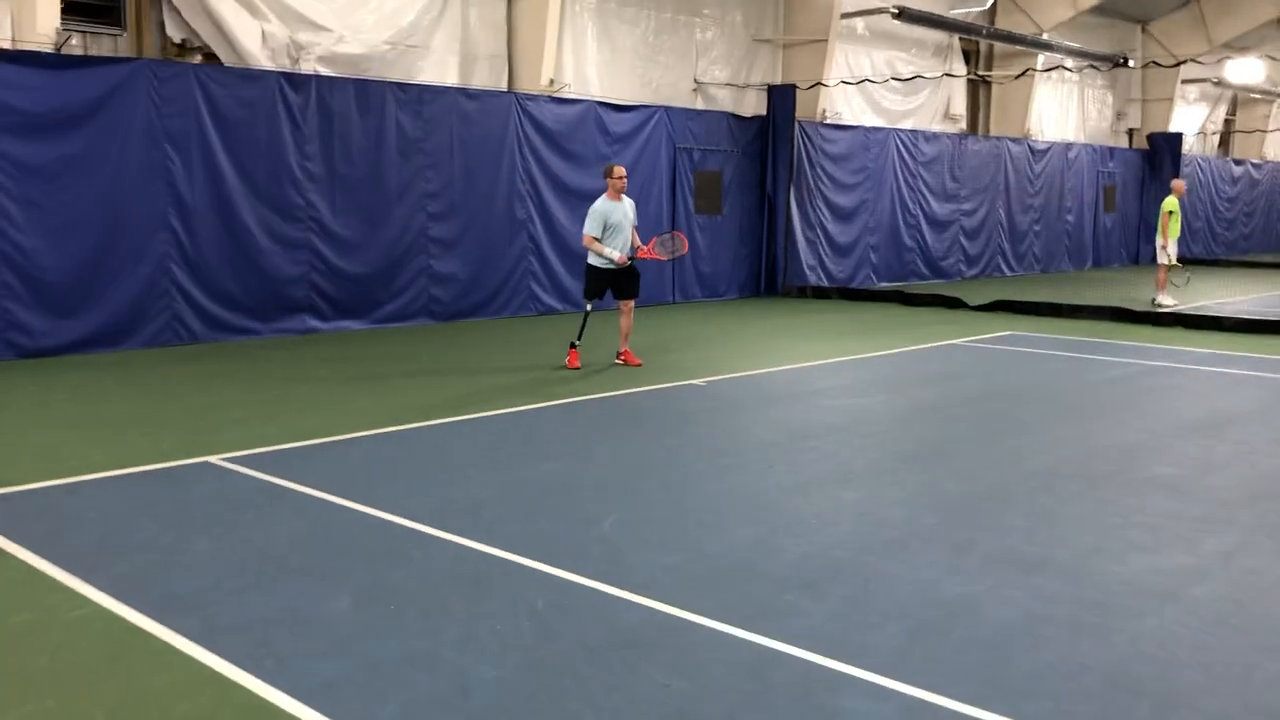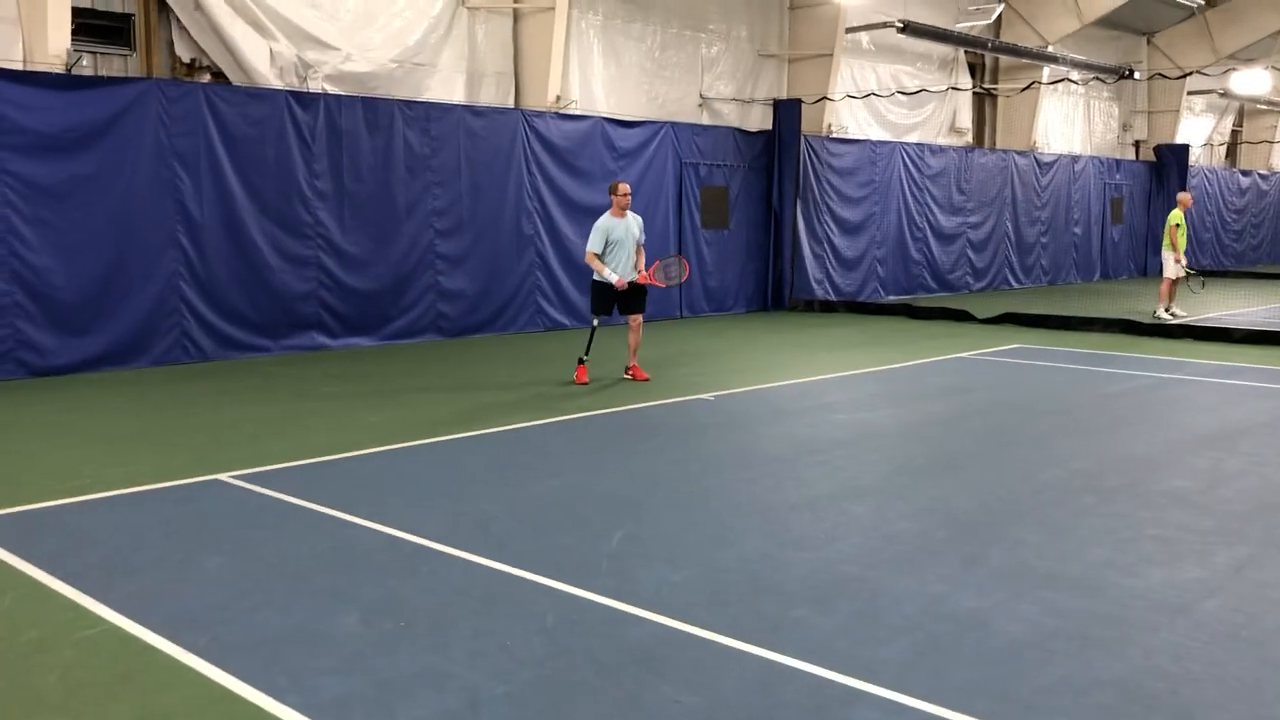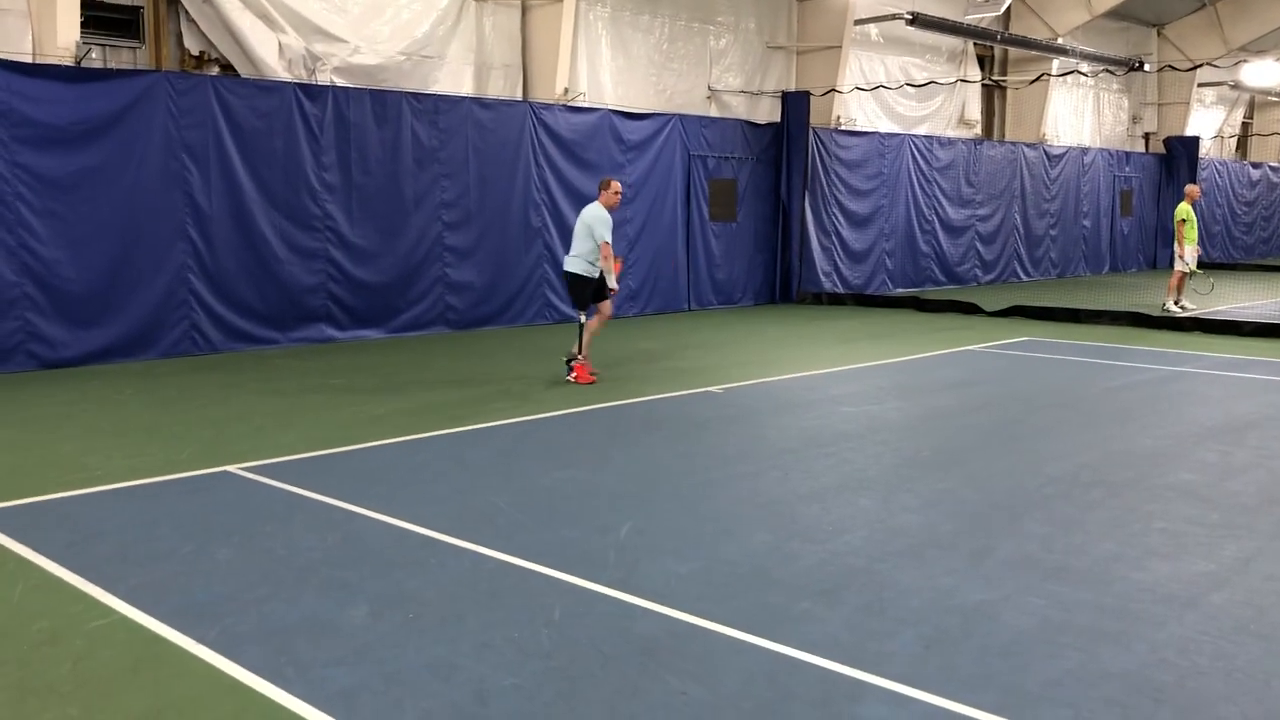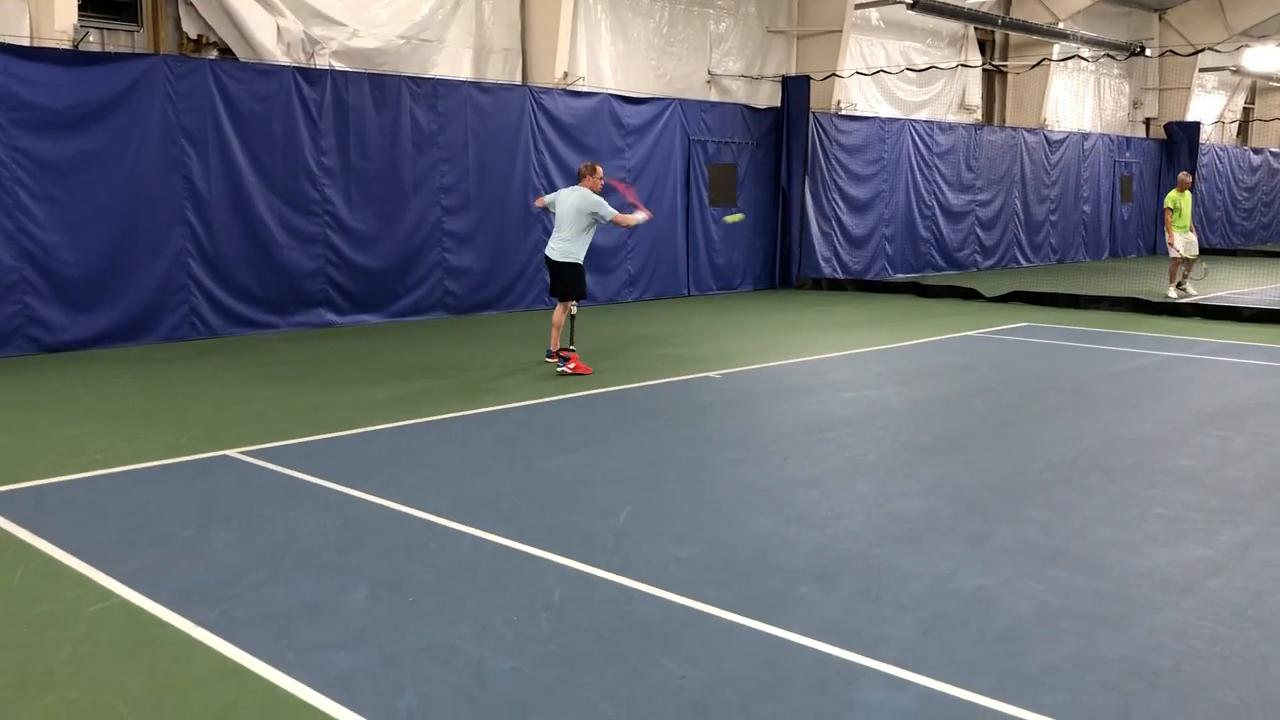
dt=0.7s
person 1, frame 1
left shoulder: (629, 203)
right shoulder: (599, 208)
right elbow: (587, 241)
left wrist: (638, 246)
right wrist: (613, 255)
left hip: (624, 266)
right hip: (600, 266)
left knee: (628, 306)
right knee: (588, 308)
left ankle: (623, 352)
right ankle: (574, 350)
person 1, frame 2
left shoulder: (636, 220)
right shoulder: (602, 225)
right elbow: (590, 258)
left wrist: (641, 270)
right wrist: (613, 277)
left hip: (631, 282)
right hip: (605, 282)
left knee: (636, 322)
right knee: (596, 323)
left ankle: (631, 366)
right ankle: (582, 366)
person 1, frame 3
left shoulder: (594, 211)
right shoulder: (602, 216)
right elbow: (607, 253)
left wrist: (606, 273)
right wrist: (612, 281)
left hip: (587, 271)
right hip: (580, 272)
left knee: (605, 311)
right knee: (584, 318)
left ankle: (577, 354)
right ankle: (576, 367)
person 1, frame 4
left shoulder: (563, 193)
right shoulder: (594, 202)
left elbow: (539, 203)
right elbow: (623, 221)
right wrist: (642, 215)
left hip: (553, 255)
right hip: (569, 260)
left knee: (563, 303)
right knee: (568, 304)
left ankle: (554, 350)
right ankle: (566, 360)
